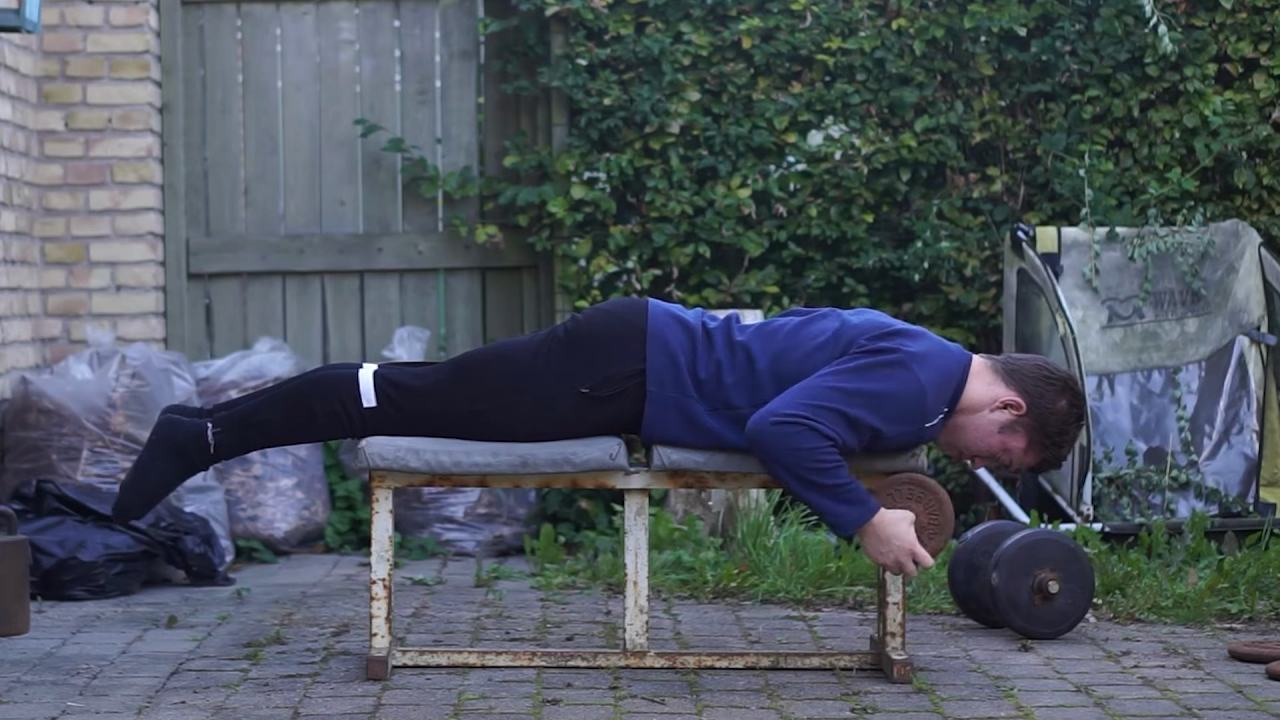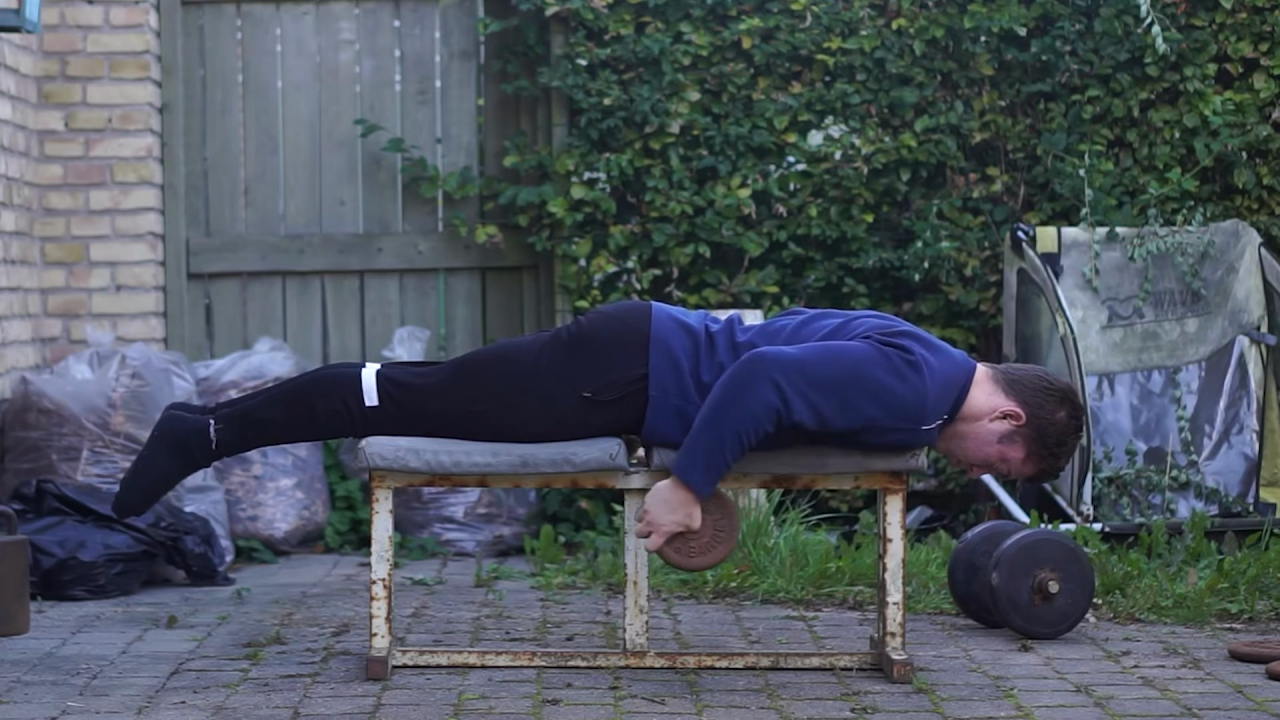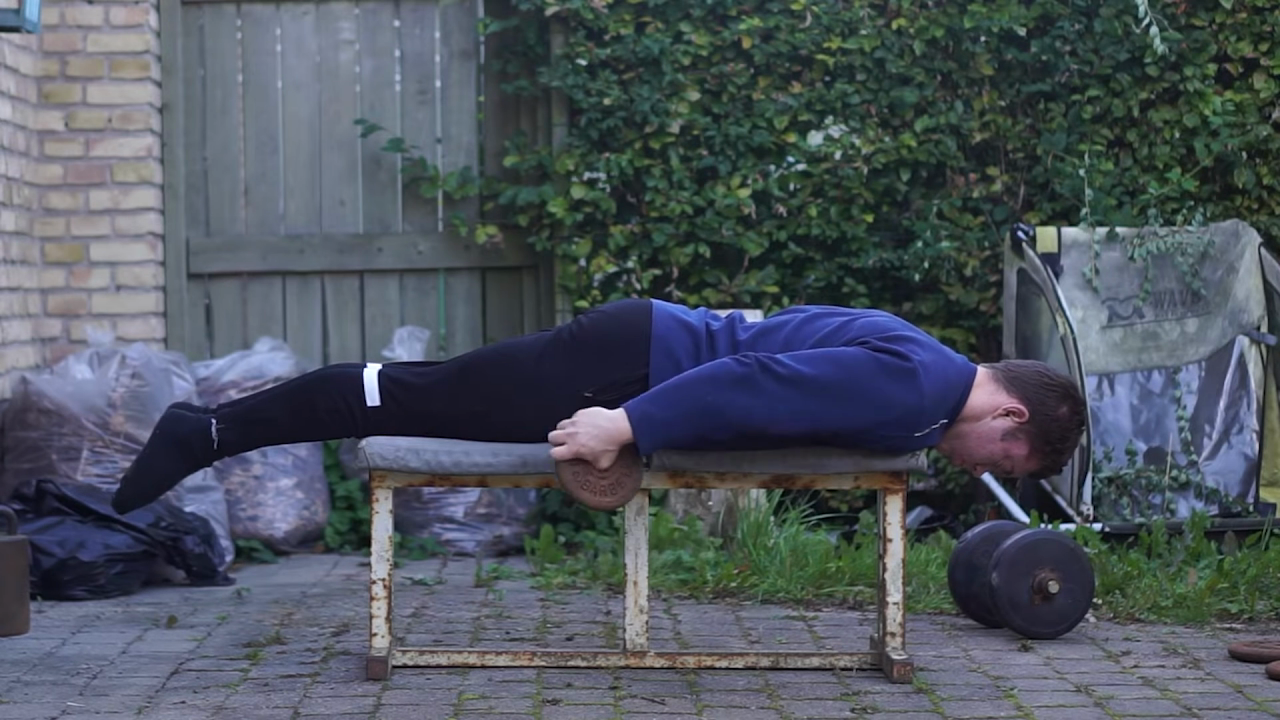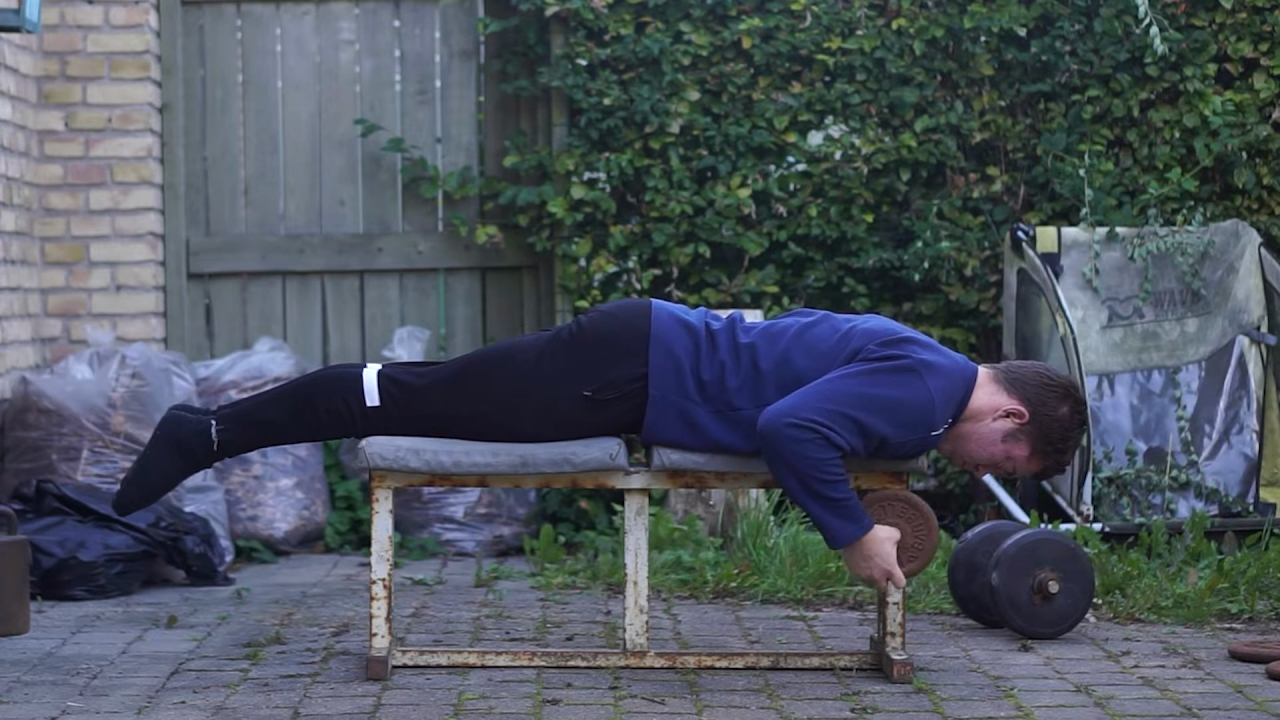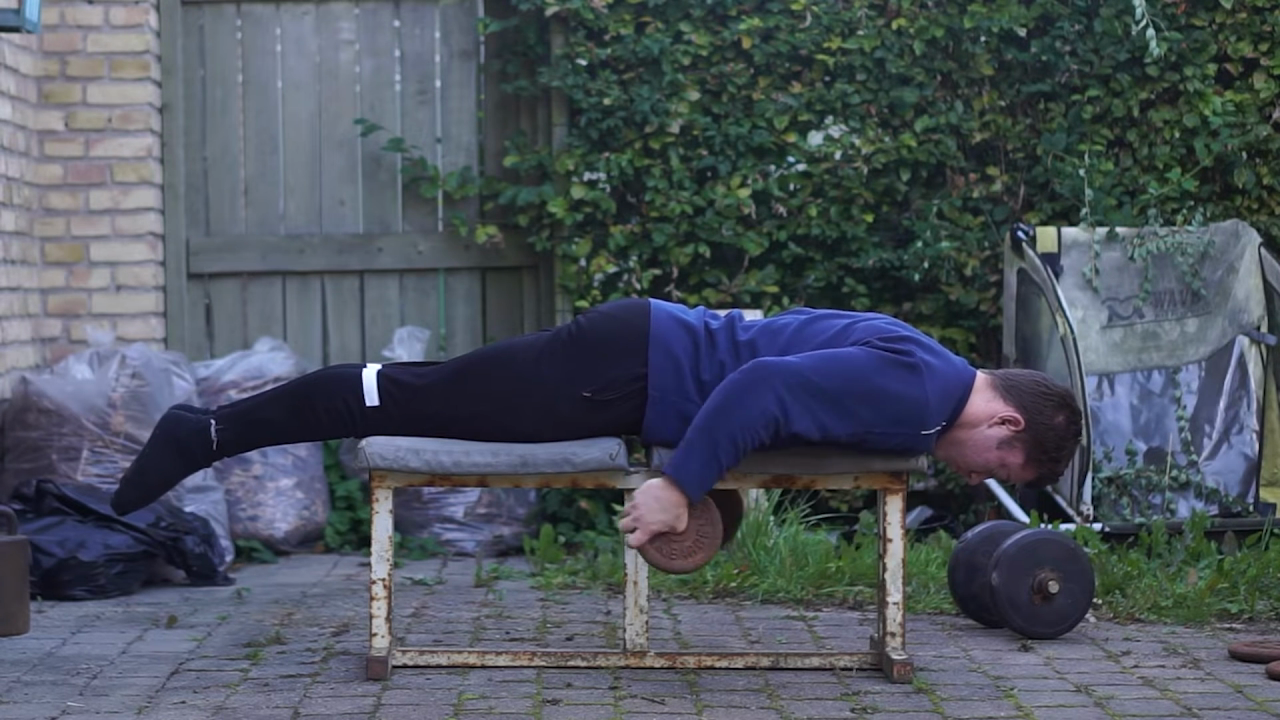
dt=0.7s
person 1, frame 1
left shoulder: (913, 358)
right shoulder: (917, 381)
right elbow: (781, 429)
left wrist: (872, 482)
right wrist: (867, 521)
left hip: (642, 353)
right hip: (627, 368)
left knee: (422, 396)
right knee: (411, 400)
left ankle: (210, 425)
right ankle: (203, 433)
person 1, frame 2
left shoulder: (918, 366)
right shoulder: (914, 384)
right elbow: (763, 374)
right wrist: (690, 484)
left hip: (646, 353)
right hip: (631, 374)
left knee: (417, 394)
right knee: (411, 402)
left ankle: (211, 427)
right ankle: (208, 432)
person 1, frame 3
left shoulder: (915, 365)
right shoulder: (911, 389)
right elbow: (748, 386)
right wrist: (627, 426)
left hip: (645, 353)
right hip: (635, 366)
left knee: (424, 392)
right knee: (414, 401)
left ankle: (215, 421)
right ankle: (208, 430)
person 1, frame 4
left shoulder: (919, 366)
right shoulder: (925, 390)
right elbow: (791, 430)
right wrist: (853, 536)
left hip: (647, 350)
right hip: (633, 372)
left knee: (424, 395)
right knee: (414, 402)
left ankle: (215, 426)
right ankle: (211, 430)
person 1, frame 5
left shoulder: (916, 368)
right shoulder: (916, 392)
right elbow: (767, 388)
right wrist: (679, 484)
left hip: (647, 355)
right hip: (634, 372)
left knee: (421, 393)
right knee: (416, 401)
left ankle: (215, 424)
right ankle: (210, 429)
